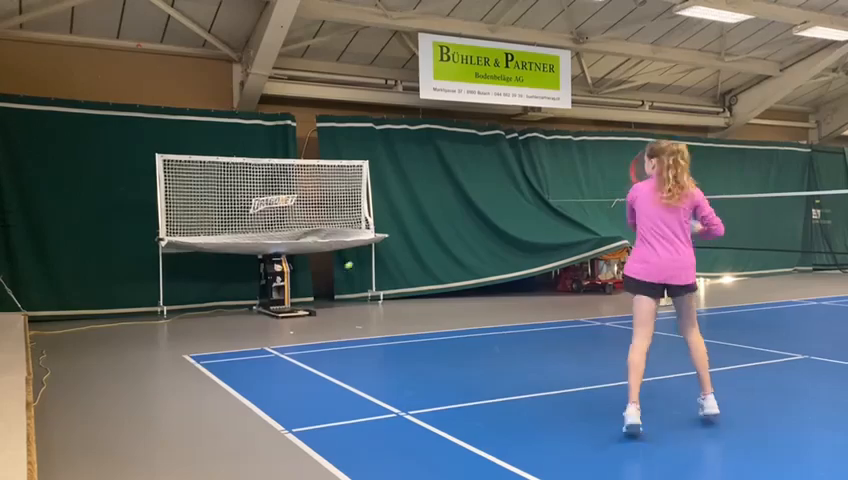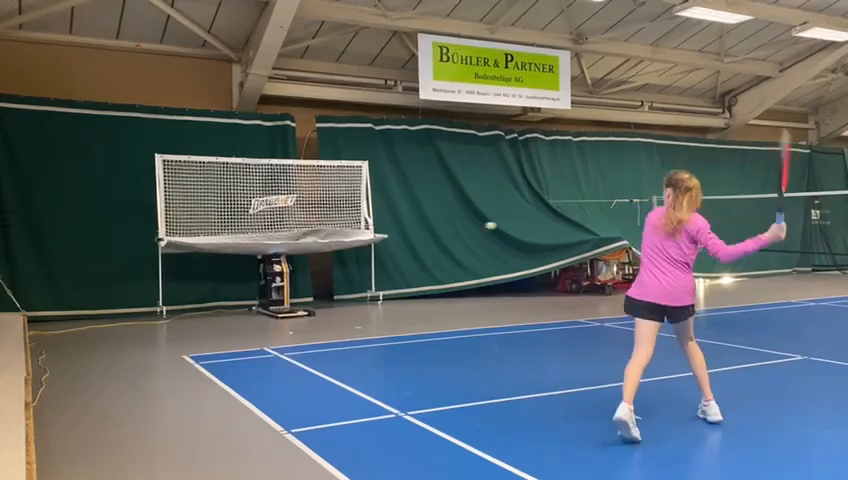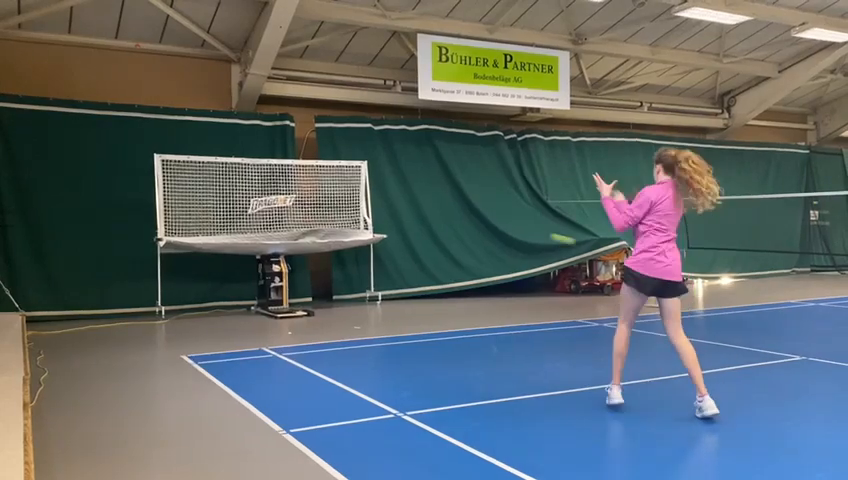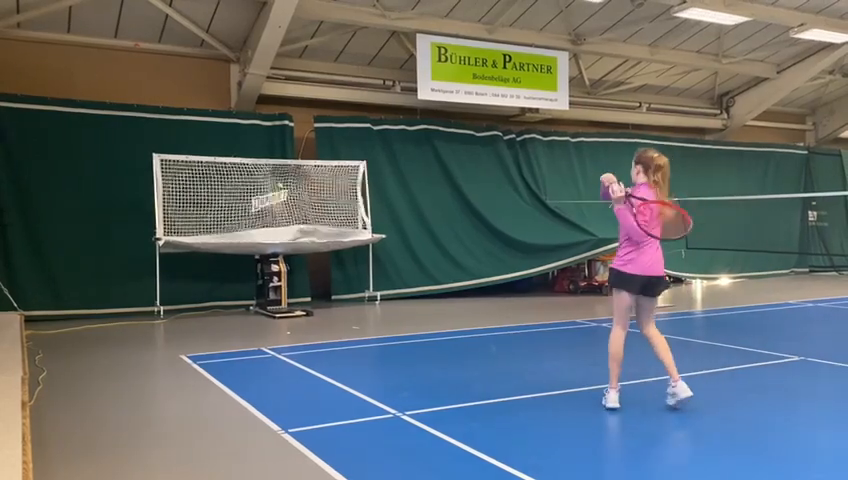
dt=0.3s
person 1, frame 1
left shoulder: (637, 190)
right shoulder: (690, 191)
right elbow: (717, 230)
right wrist: (697, 228)
left hip: (645, 271)
right hip: (681, 270)
left knee: (641, 339)
right knee: (691, 333)
left ankle: (633, 408)
right ankle: (708, 398)
person 1, frame 2
left shoulder: (650, 217)
right shoulder: (696, 222)
right elbow: (725, 254)
right wrist: (768, 236)
left hip: (646, 294)
right hip: (680, 294)
left knee: (641, 355)
right knee: (688, 344)
left ankle: (626, 407)
right ankle: (709, 404)
person 1, frame 3
left shoulder: (650, 193)
right shoulder: (680, 196)
left elbow: (622, 224)
left wrist: (606, 196)
right wrist: (624, 204)
left hip: (643, 268)
right hip: (670, 272)
left knee: (624, 326)
right knee: (677, 335)
left ankle: (616, 388)
right ankle: (703, 398)
person 1, frame 4
left shoulder: (643, 195)
right shoulder: (642, 192)
left elbow: (633, 234)
right elbow: (609, 197)
left wrist: (620, 202)
right wrist: (608, 184)
left hip: (631, 268)
right hip: (653, 270)
left knee: (618, 328)
right knee: (648, 328)
left ankle: (613, 392)
right ankle: (676, 384)
